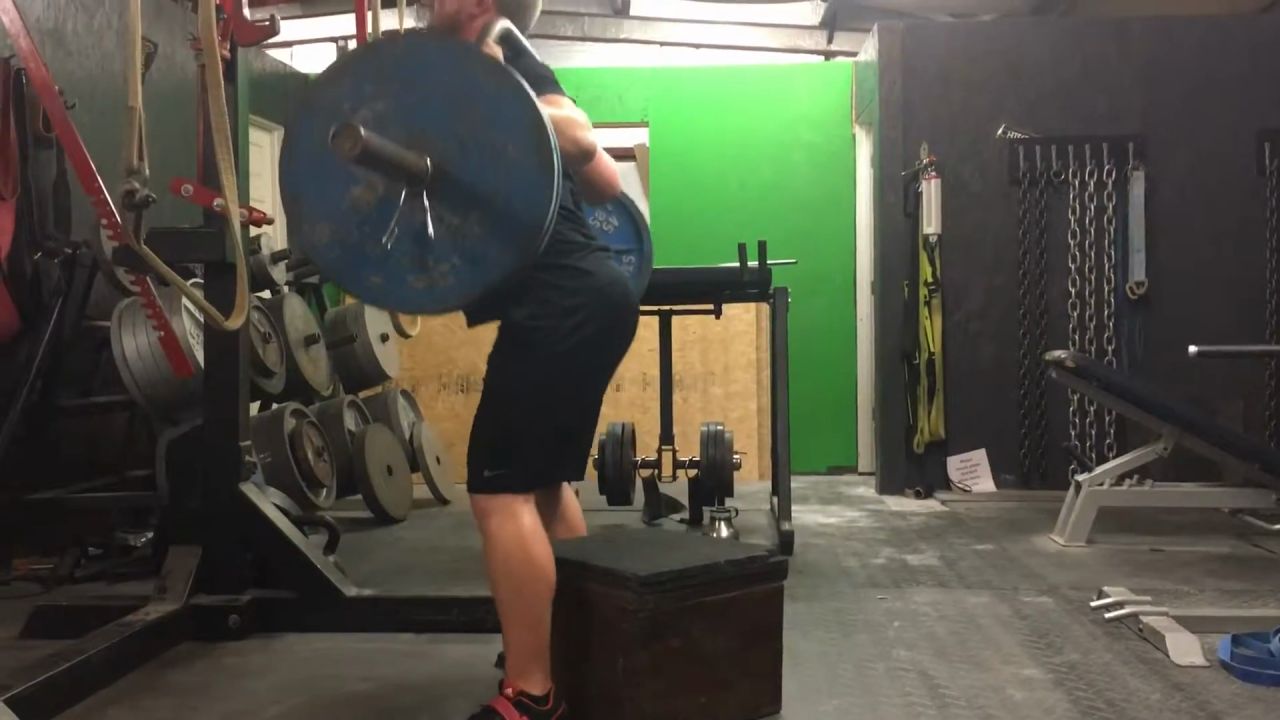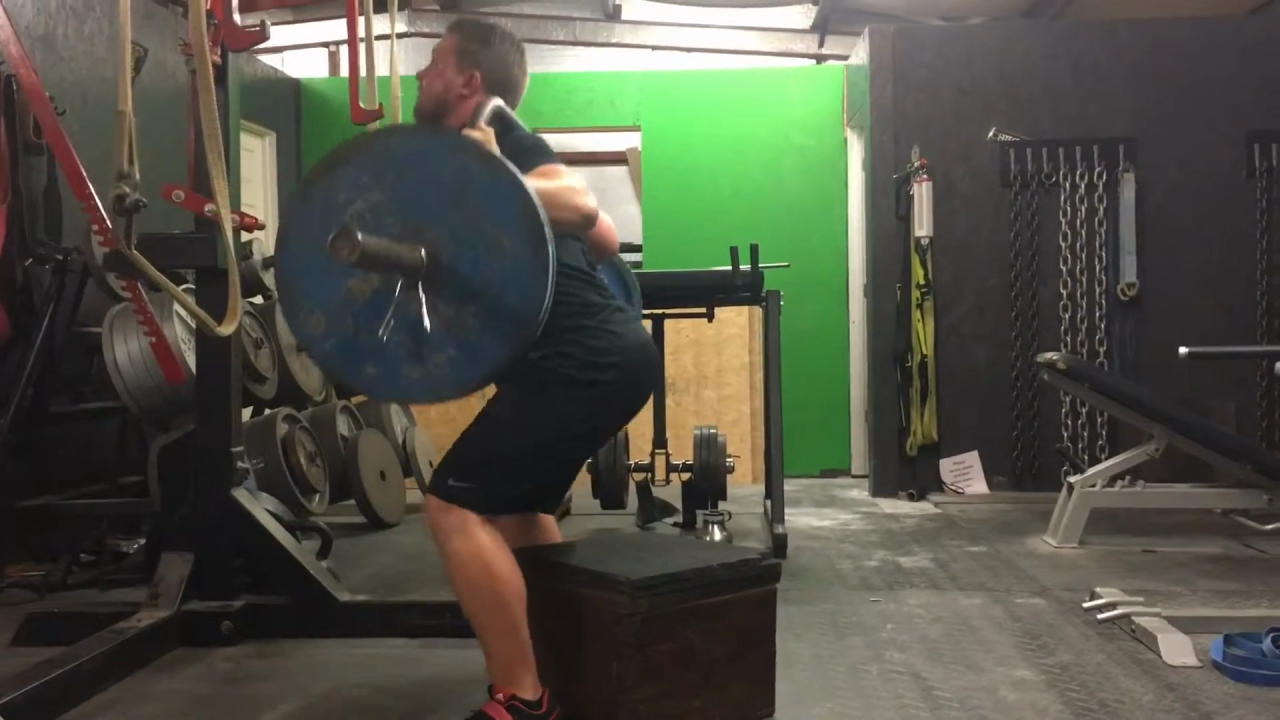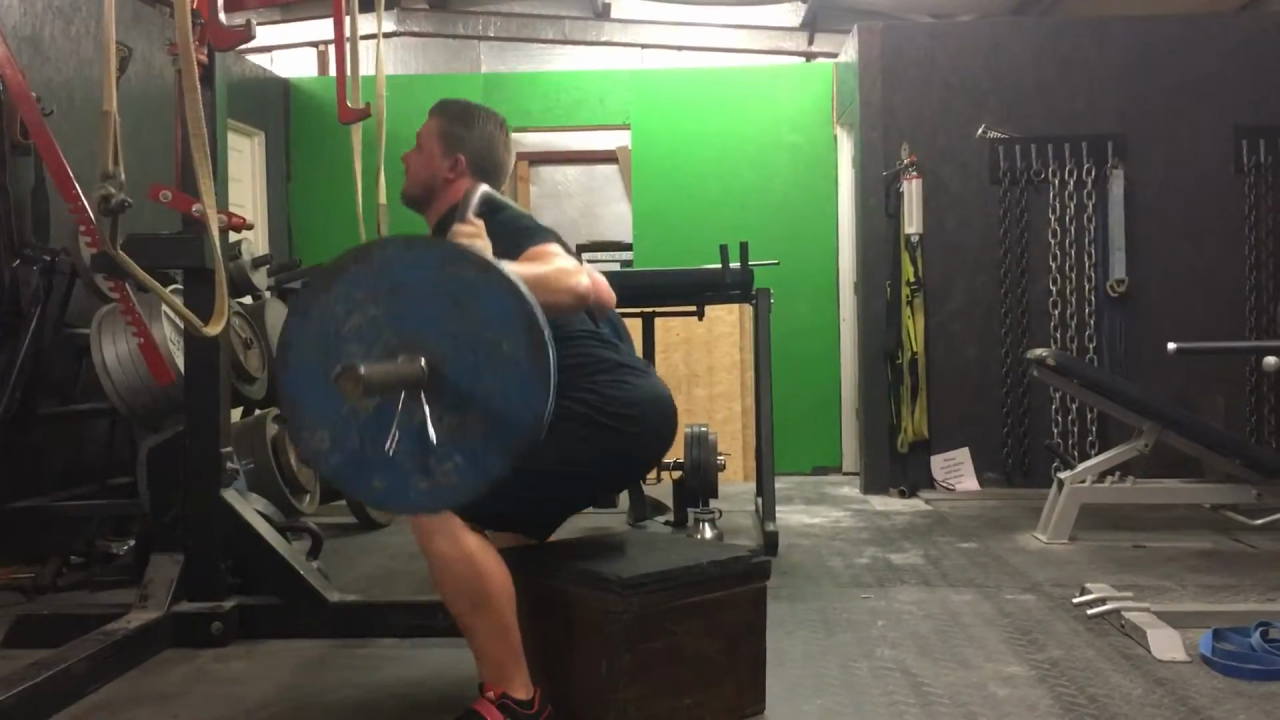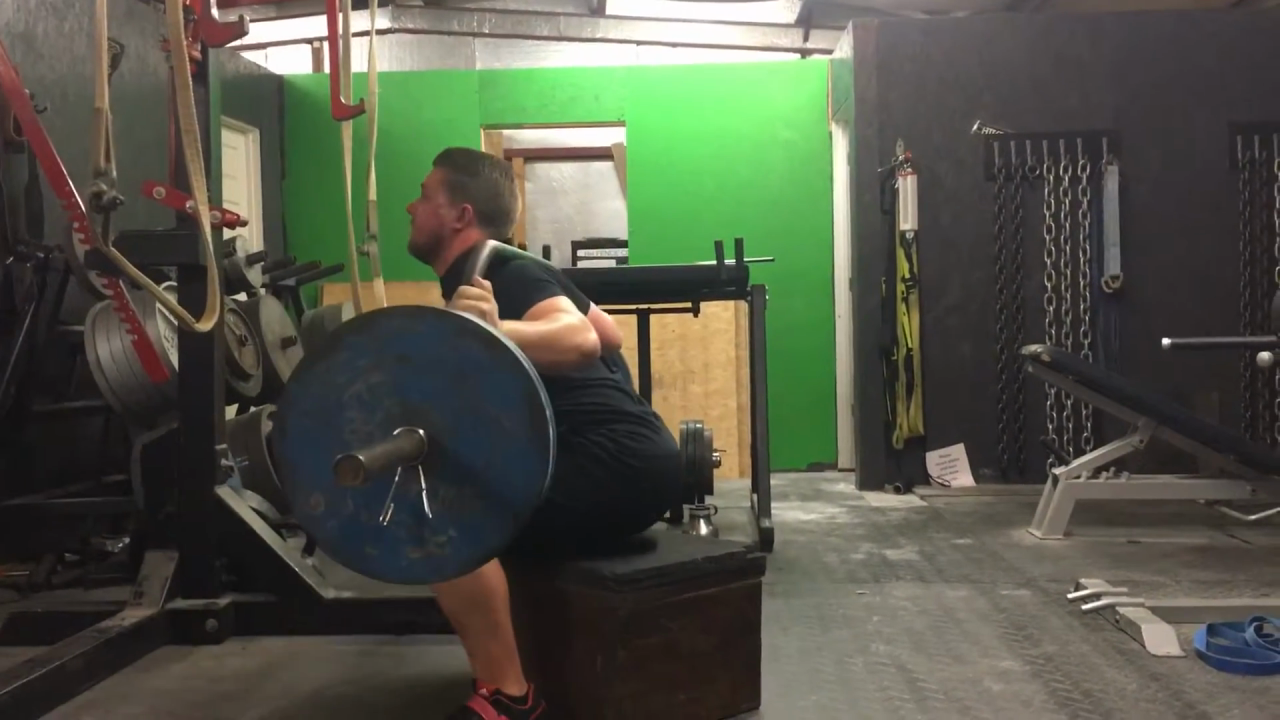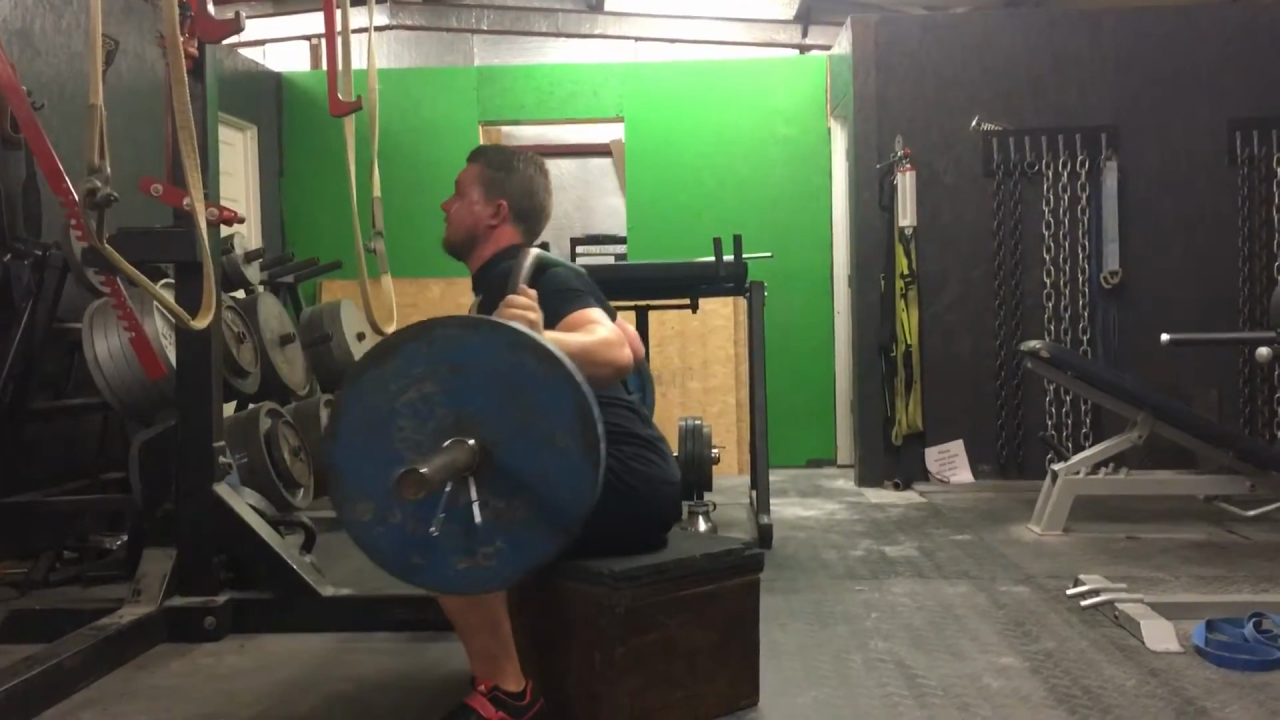
dt=0.4s
person 1, frame 1
left shoulder: (499, 65)
right shoulder: (510, 70)
left elbow: (576, 136)
right elbow: (604, 177)
left wrist: (481, 103)
left hip: (564, 304)
right hip: (583, 297)
left knee: (501, 490)
right knee: (540, 479)
person 1, frame 2
left shoulder: (490, 143)
right shoulder: (497, 149)
left elbow: (578, 203)
right elbow: (604, 236)
left hip: (586, 360)
right hip: (606, 351)
left knee: (456, 504)
right knee: (510, 499)
person 1, frame 3
left shoulder: (486, 226)
right shoulder: (489, 228)
left elbow: (571, 283)
right elbow: (600, 292)
left hip: (611, 413)
right hip: (625, 408)
left knee: (442, 509)
right knee: (489, 511)
person 1, frame 4
left shoulder: (494, 276)
right shoulder: (498, 272)
left elbow: (580, 340)
right elbow: (607, 335)
left wrist: (495, 331)
left hip: (621, 464)
right hip: (625, 457)
person 1, frame 5
left shoulder: (526, 280)
right shoulder: (516, 276)
left elbow: (616, 352)
right elbow: (618, 338)
left wrist: (541, 341)
left hip: (623, 486)
right hip: (621, 476)
